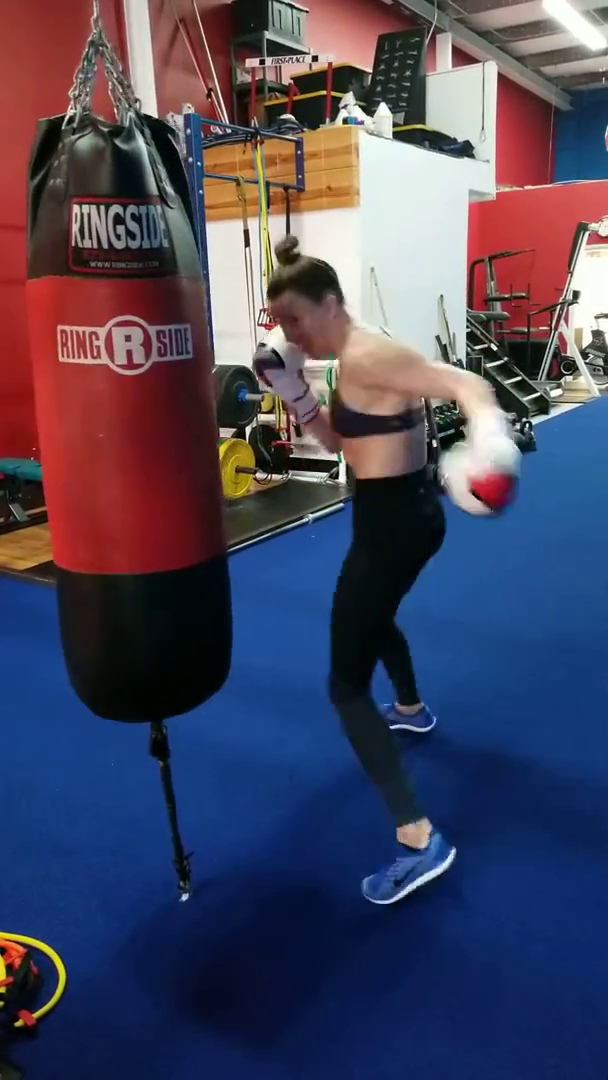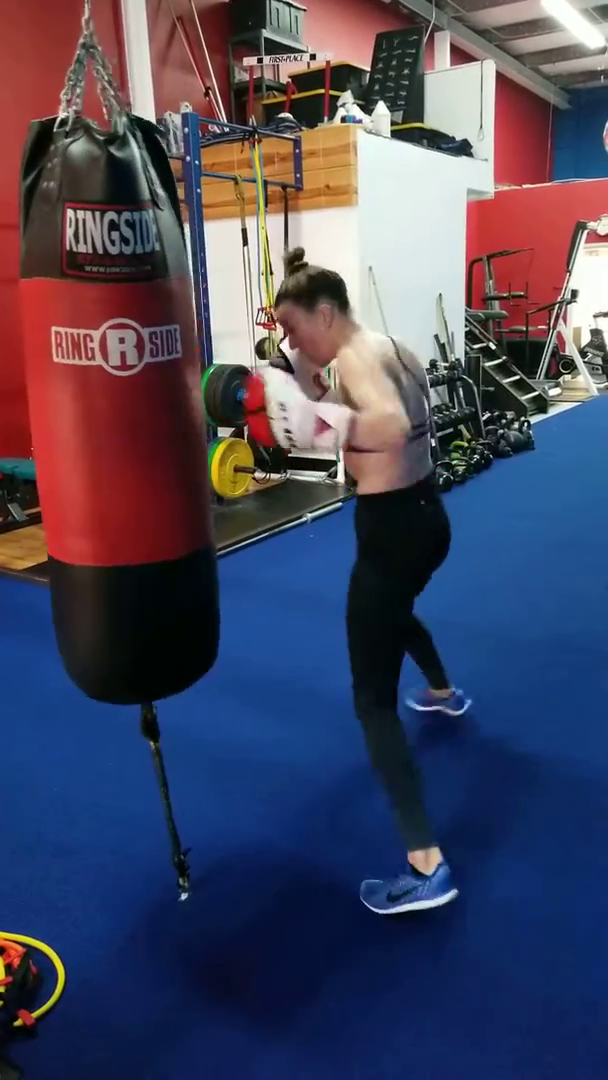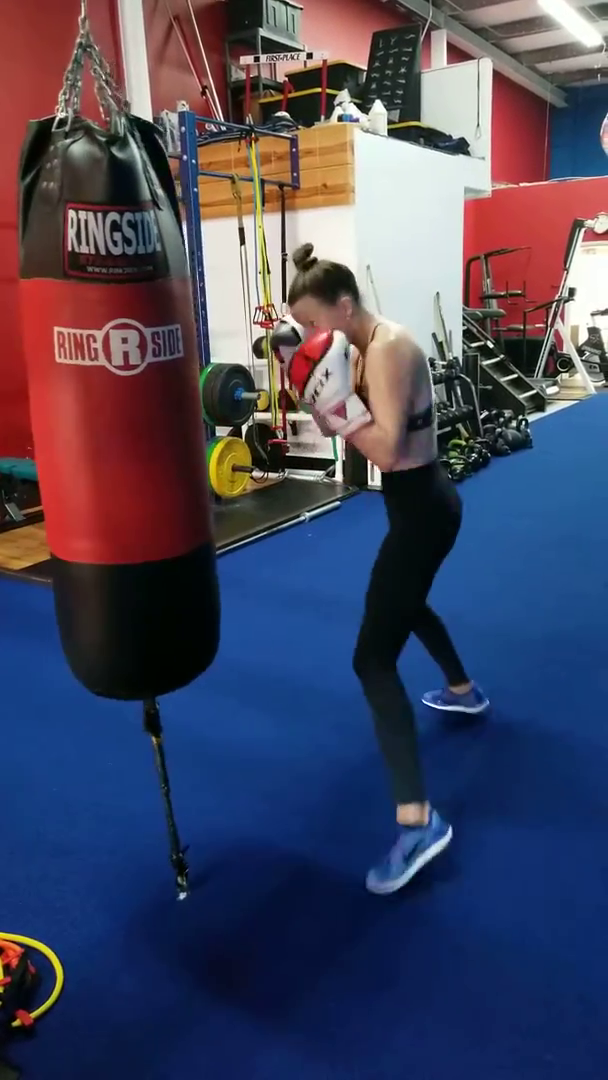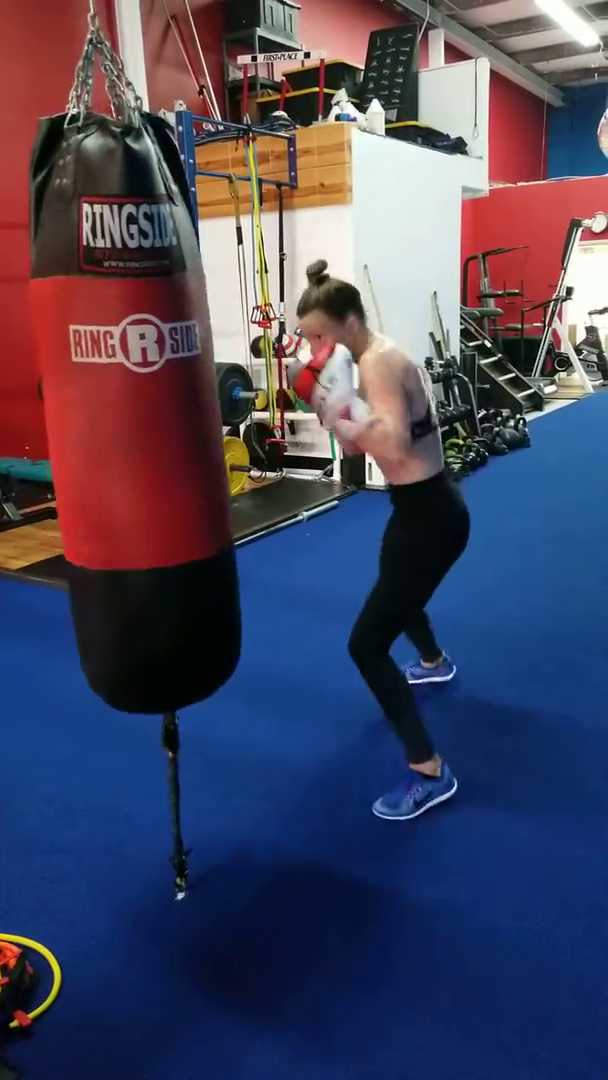
dt=0.2s
person 1, frame 1
left shoulder: (366, 352)
right shoulder: (351, 359)
left elbow: (466, 384)
right elbow: (338, 440)
left wrist: (490, 441)
right wrist: (288, 387)
left hip: (390, 521)
right hip: (403, 512)
left knee: (346, 686)
right knee: (374, 621)
left ankle: (419, 838)
right ankle: (411, 707)
person 1, frame 2
left shoulder: (357, 358)
right shoulder: (389, 350)
left elbow: (394, 437)
left wrist: (305, 417)
right wrist: (304, 383)
left hip: (389, 534)
right hip: (424, 519)
left knee: (373, 698)
right knee: (394, 610)
left ankle: (427, 866)
right ankle: (445, 692)
person 1, frame 3
left shoulder: (388, 347)
right shoulder: (371, 344)
left elbow: (386, 451)
right elbow: (373, 428)
left hip: (419, 511)
right hip: (430, 500)
left knee: (373, 661)
right knee: (404, 600)
left ankle: (418, 821)
right ankle: (462, 689)
person 1, frame 4
left shoulder: (380, 363)
right shoulder: (379, 358)
left elbow: (393, 448)
right elbow: (379, 441)
right wrist: (338, 407)
left hip: (428, 518)
right hip: (423, 508)
left knee: (366, 644)
right knee: (393, 590)
left ankle: (430, 772)
right ankle: (435, 663)
